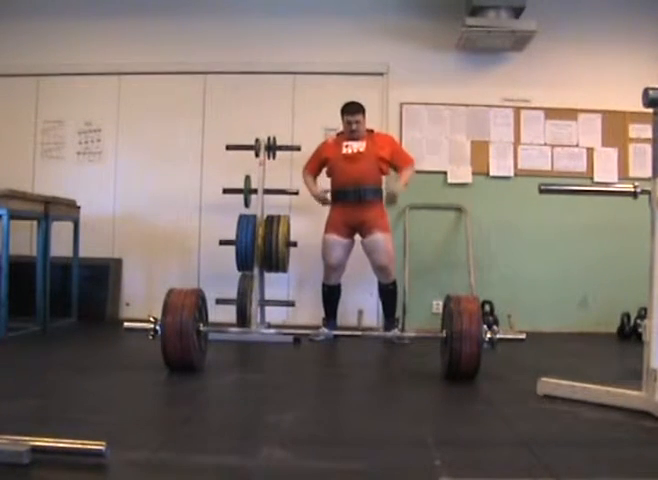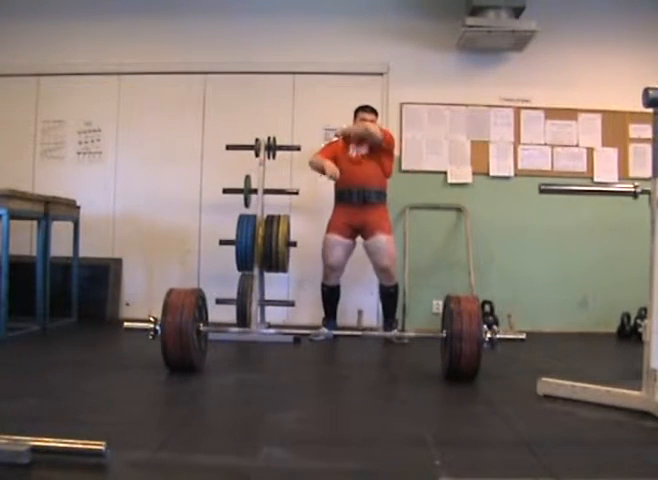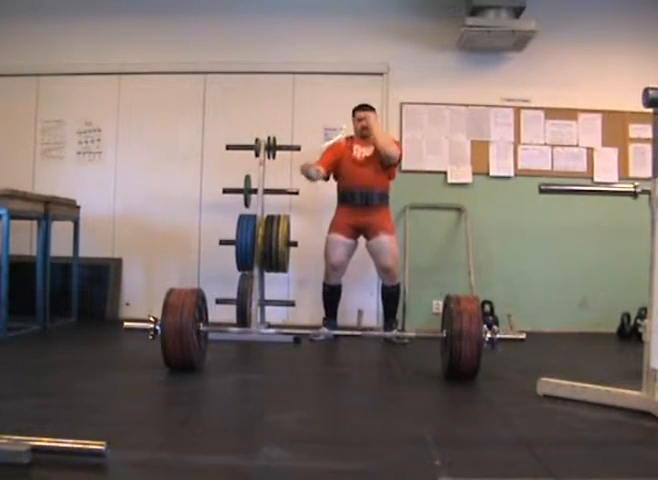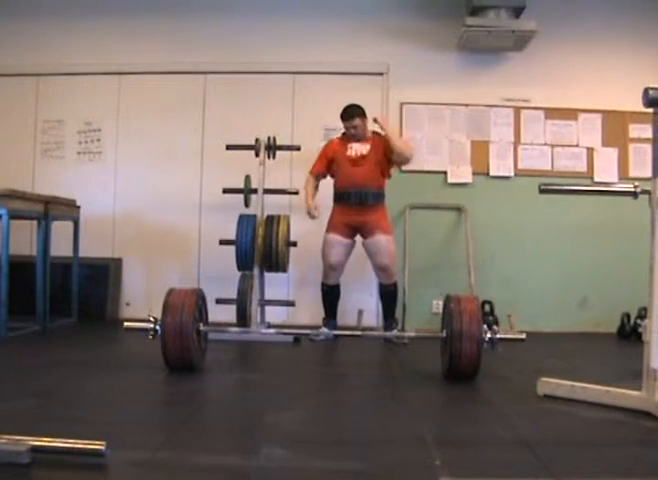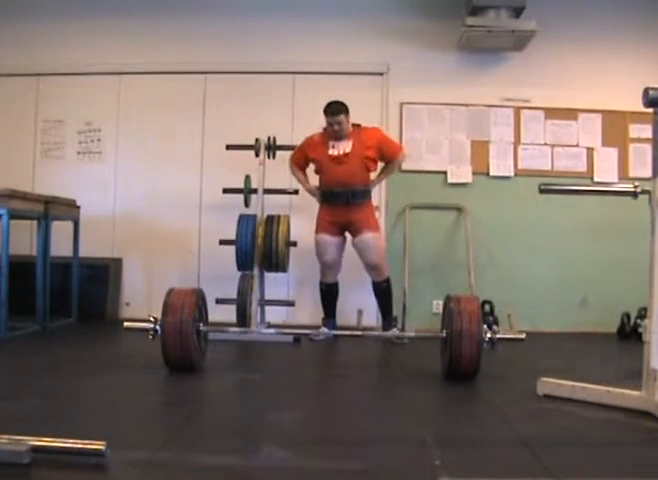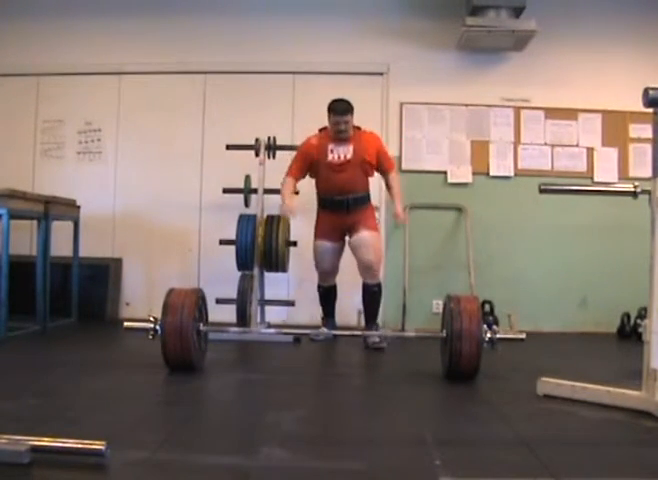
dt=0.5s
person 1, frame 1
left shoulder: (383, 141)
right shoulder: (329, 145)
left elbow: (407, 165)
right elbow: (308, 171)
left wrist: (398, 186)
right wrist: (315, 190)
left hip: (372, 211)
right hip: (340, 212)
left knee: (385, 268)
right knee: (331, 268)
left ankle: (391, 325)
right ankle: (329, 324)
person 1, frame 2
left shoulder: (382, 142)
right shoulder: (338, 145)
left elbow: (373, 133)
right elbow: (314, 160)
left wrist: (349, 132)
right wrist: (326, 164)
left hip: (375, 213)
right hip: (343, 213)
left knee: (387, 270)
right knee: (330, 269)
left ankle: (391, 326)
right ankle: (329, 324)
person 1, frame 3
left shoulder: (385, 144)
right shoulder: (339, 147)
left elbow: (392, 156)
right elbow: (320, 169)
left wrist: (378, 128)
right wrist: (309, 169)
left hip: (378, 214)
right hip: (345, 214)
left knee: (390, 270)
right knee: (332, 269)
left ankle: (391, 326)
right ankle: (329, 324)
person 1, frame 4
left shoulder: (383, 144)
right shoulder: (334, 145)
left elbow: (406, 156)
right elbow: (314, 175)
left wrist: (387, 132)
right wrist: (310, 199)
left hip: (375, 213)
right hip: (342, 213)
left knee: (387, 270)
right knee: (330, 268)
left ankle: (391, 325)
right ankle: (329, 324)
person 1, frame 5
left shoulder: (371, 136)
right shoulder: (314, 142)
left elbow: (398, 156)
right elbow: (295, 164)
left wrist: (376, 181)
right wrist: (309, 187)
left hip: (361, 210)
right hip: (329, 212)
left knee: (378, 267)
right knee: (328, 268)
left ankle: (389, 324)
right ankle: (329, 324)
person 1, frame 6
left shoulder: (370, 141)
right shoulder: (312, 144)
left elbow: (390, 171)
right elbow: (291, 175)
left wrist: (397, 203)
right wrist: (287, 199)
left hip: (361, 213)
right hip: (327, 215)
left knee: (370, 267)
right knee: (325, 273)
left ankle: (372, 328)
right ankle: (328, 324)
